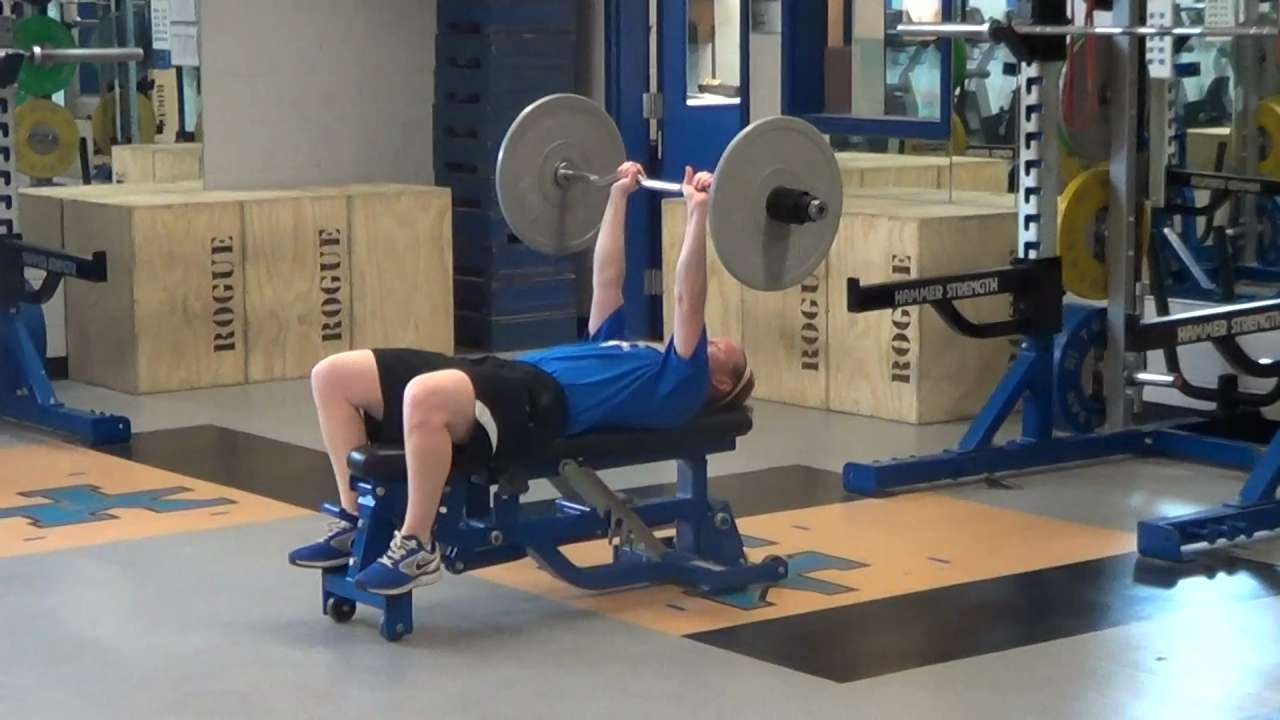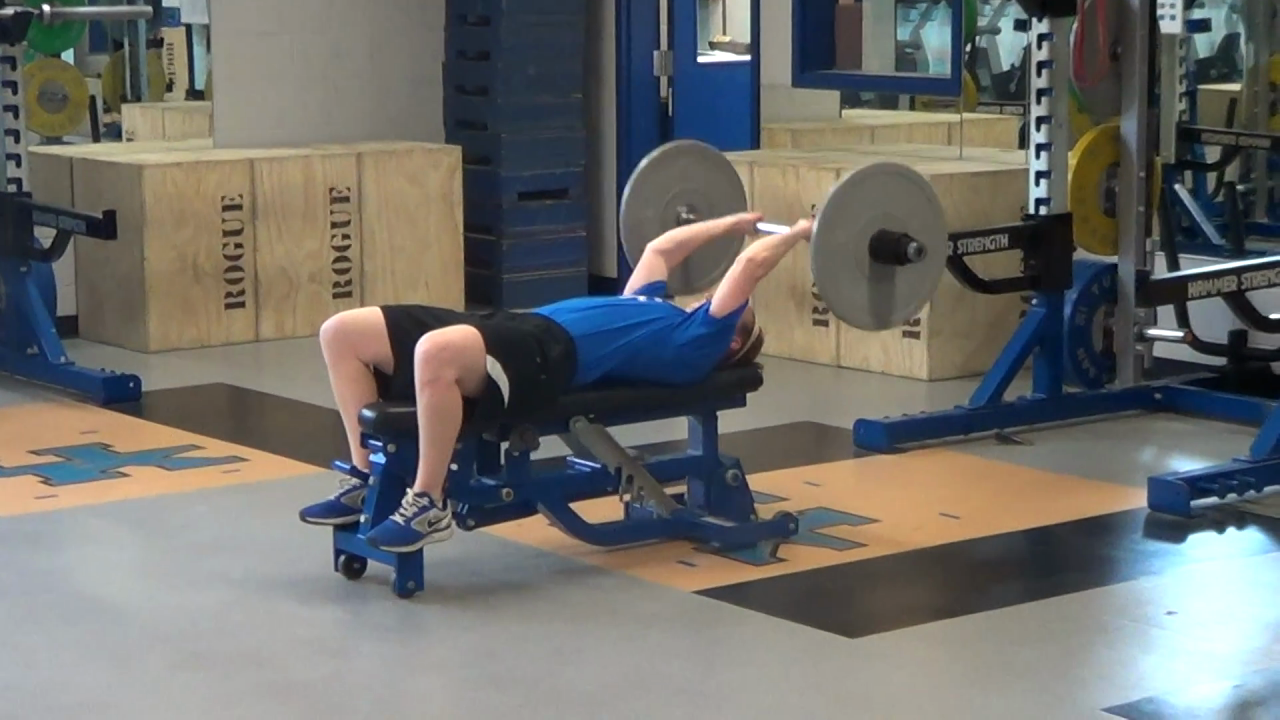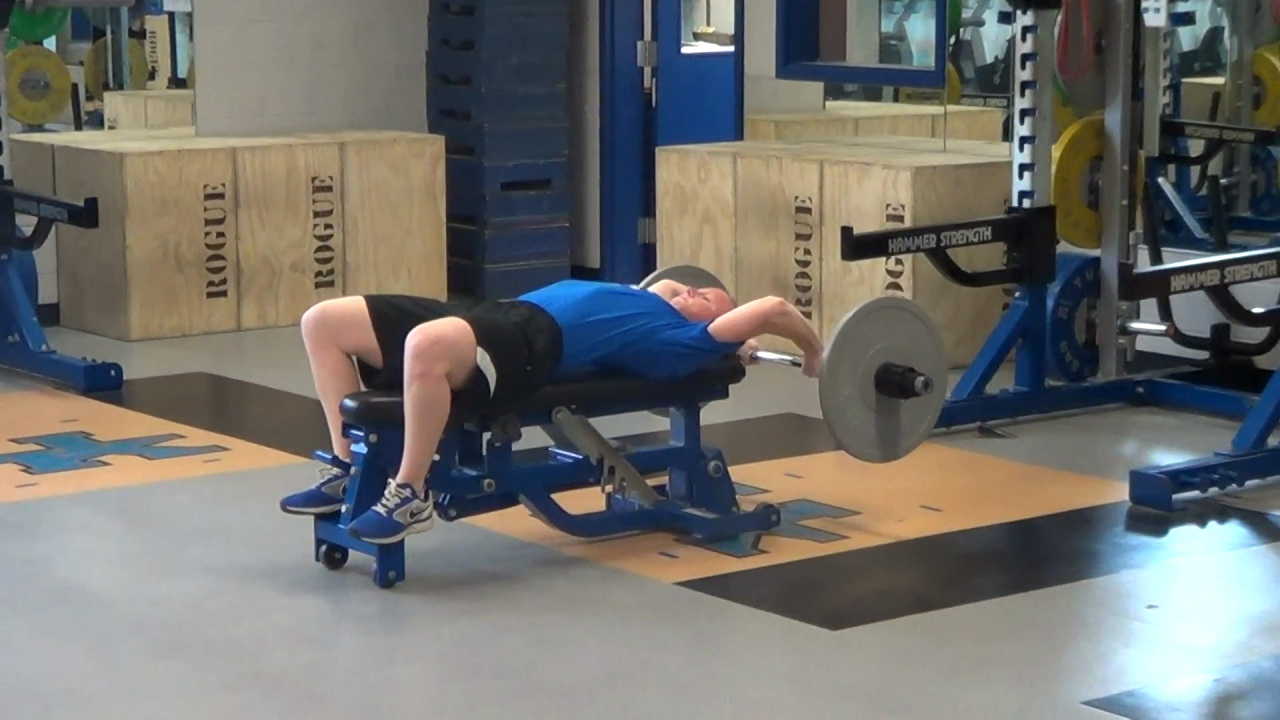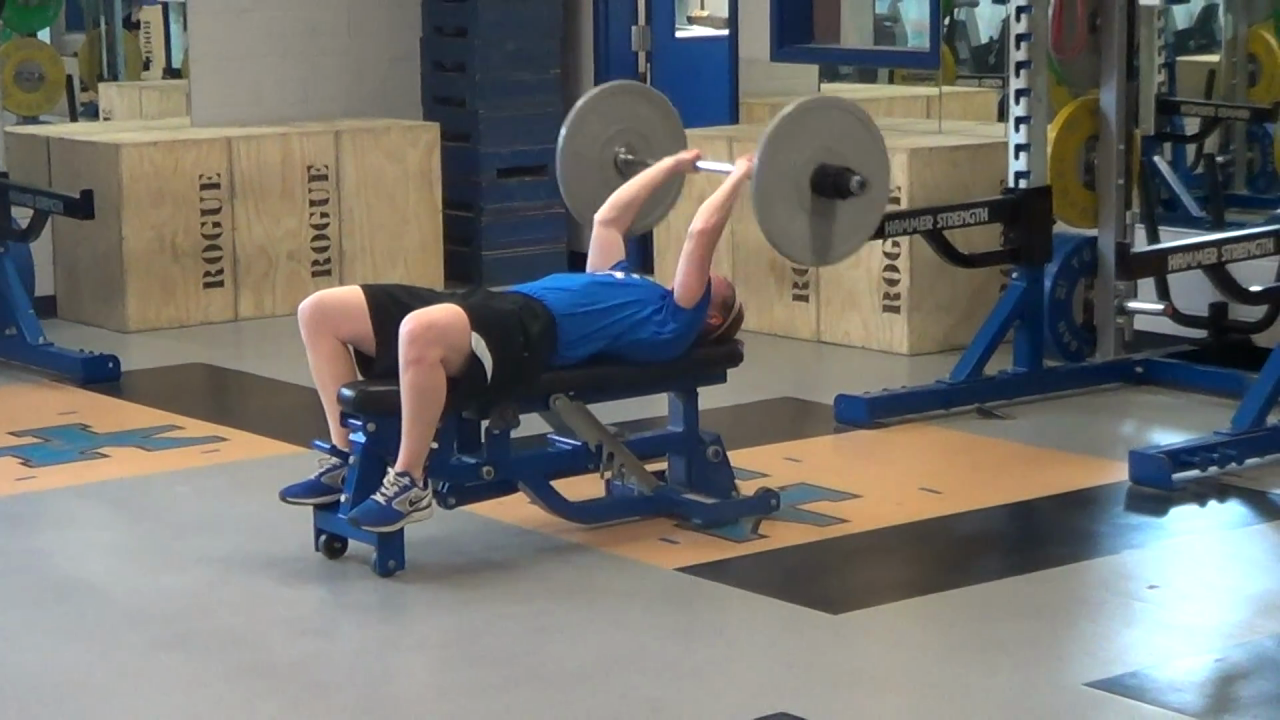
dt=1s
person 1, frame 1
left shoulder: (680, 388)
right shoulder: (629, 355)
left elbow: (689, 301)
right elbow: (608, 280)
left wrist: (698, 211)
right wrist: (618, 195)
left hip: (538, 404)
right hip: (503, 373)
left knee: (426, 397)
right knee: (333, 375)
left ankle: (416, 548)
right ankle: (354, 521)
person 1, frame 2
left shoulder: (697, 344)
right shoulder: (655, 313)
left elbow: (750, 266)
right elbow: (659, 250)
left wrist: (799, 232)
right wrist: (735, 222)
left hip: (549, 352)
right hip: (519, 327)
left knee: (436, 352)
right knee: (341, 332)
left ankle: (428, 504)
right ankle: (366, 478)
person 1, frame 3
left shoulder: (686, 342)
right shoulder: (657, 314)
left elbow: (770, 308)
right elbow: (664, 284)
left wrist: (815, 350)
left hip: (536, 339)
right hip: (502, 314)
left knee: (426, 345)
right knee: (323, 321)
left ankle: (409, 494)
right ankle: (348, 469)
person 1, frame 4
left shoulder: (674, 326)
right shoulder: (624, 283)
left elbow: (700, 236)
right elbow: (607, 218)
left wrist: (741, 176)
right wrist: (672, 164)
left hip: (529, 332)
right hip: (493, 306)
left knee: (420, 332)
right knee: (319, 311)
left ankle: (409, 485)
right ankle: (346, 461)
